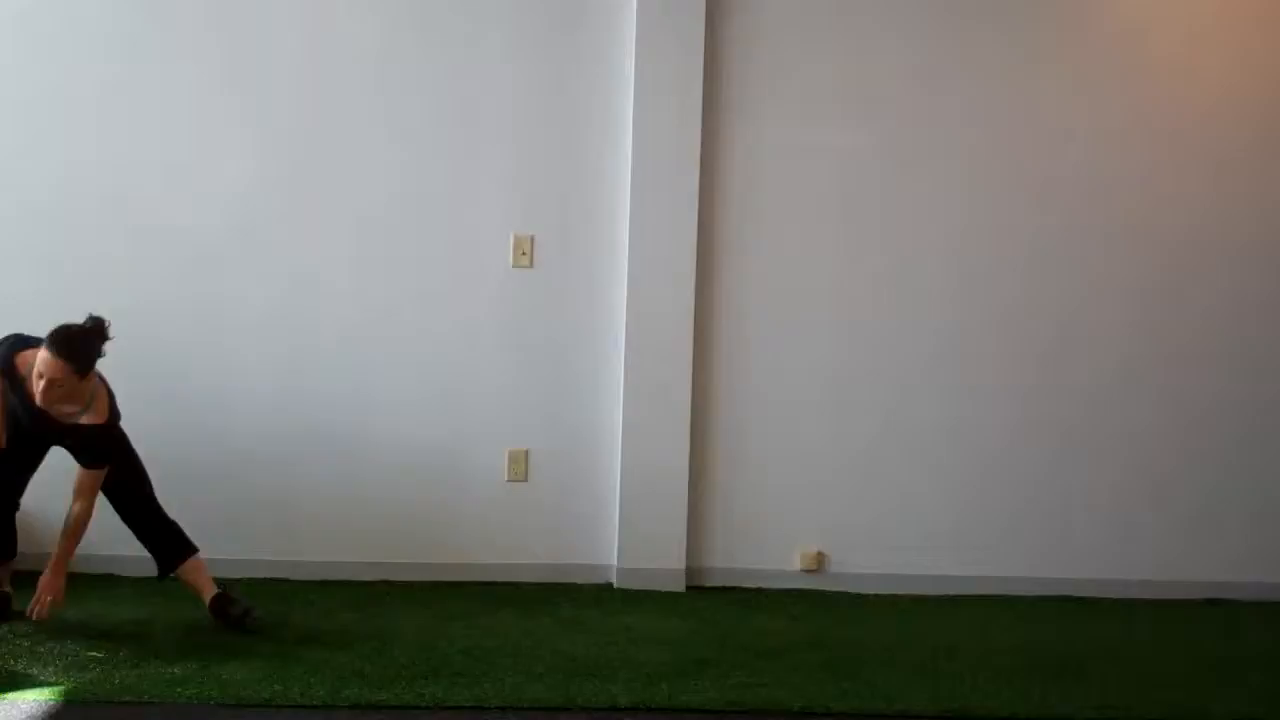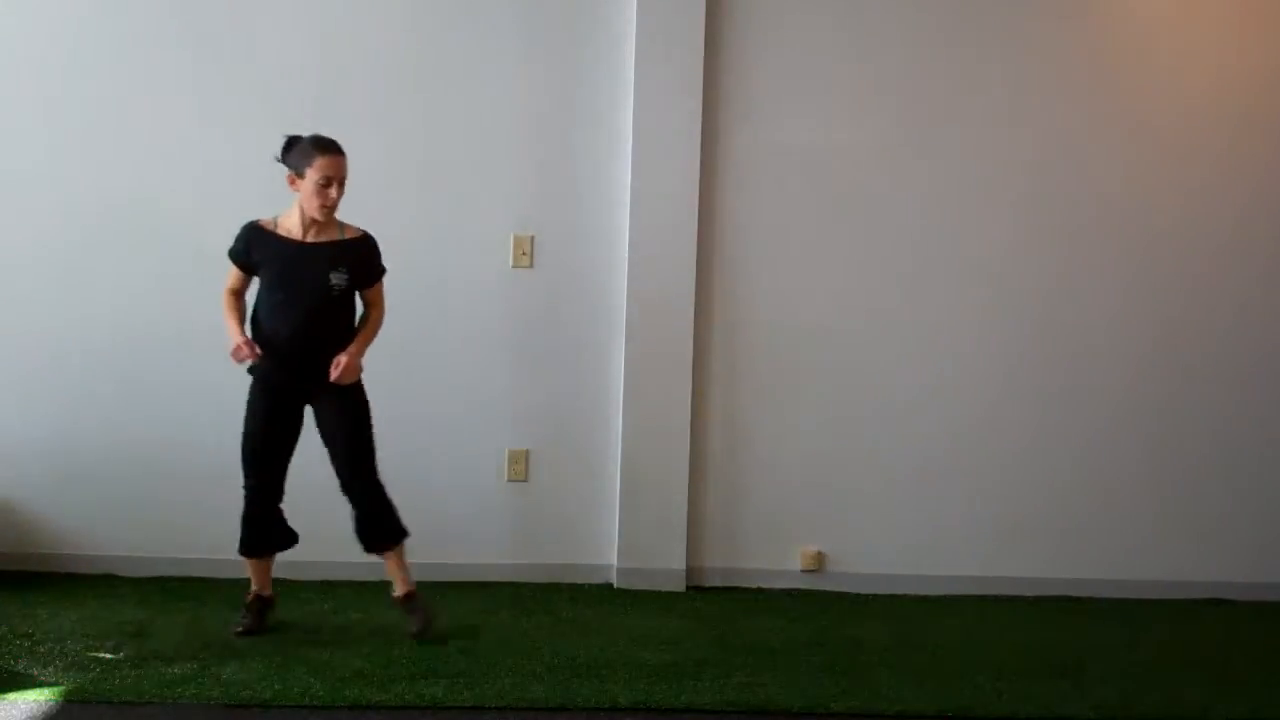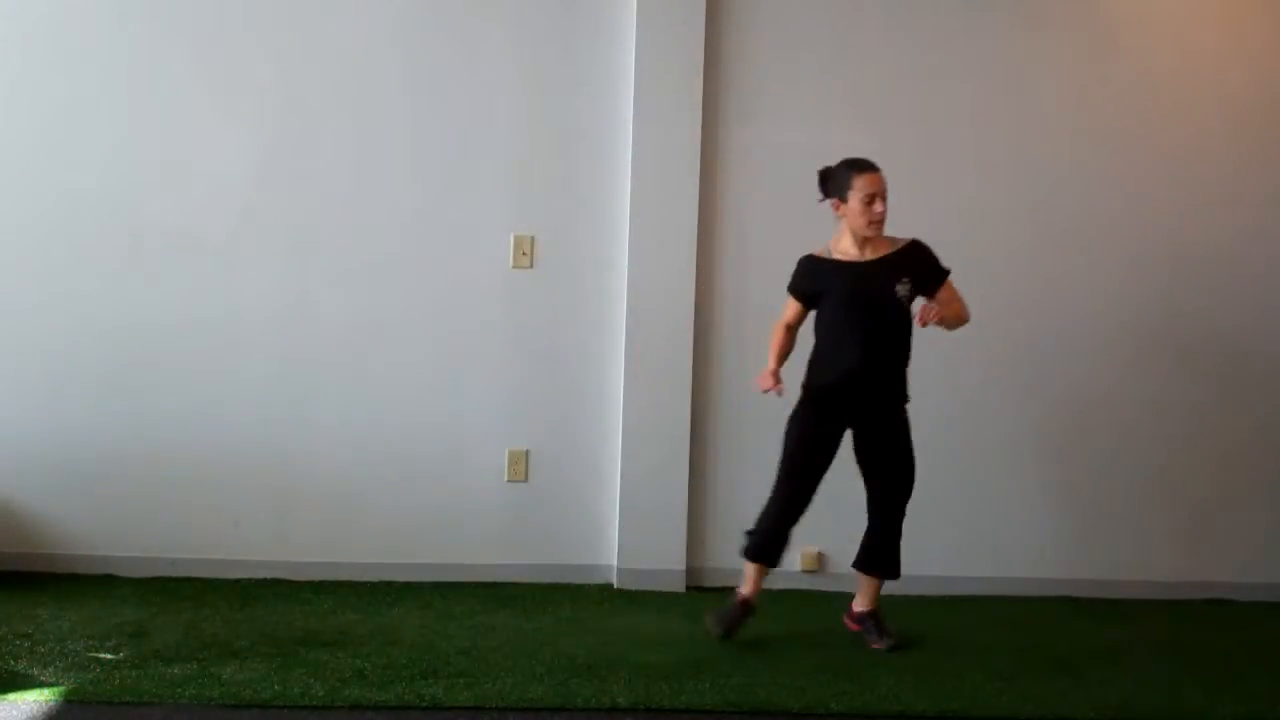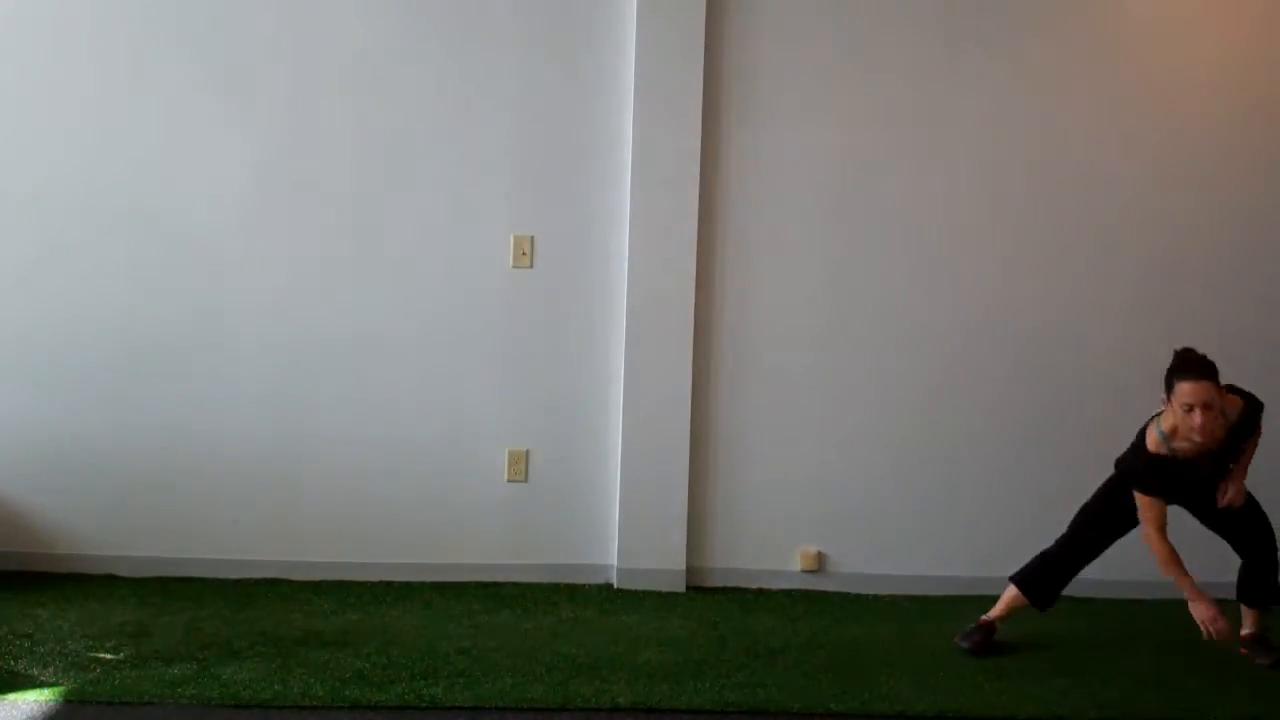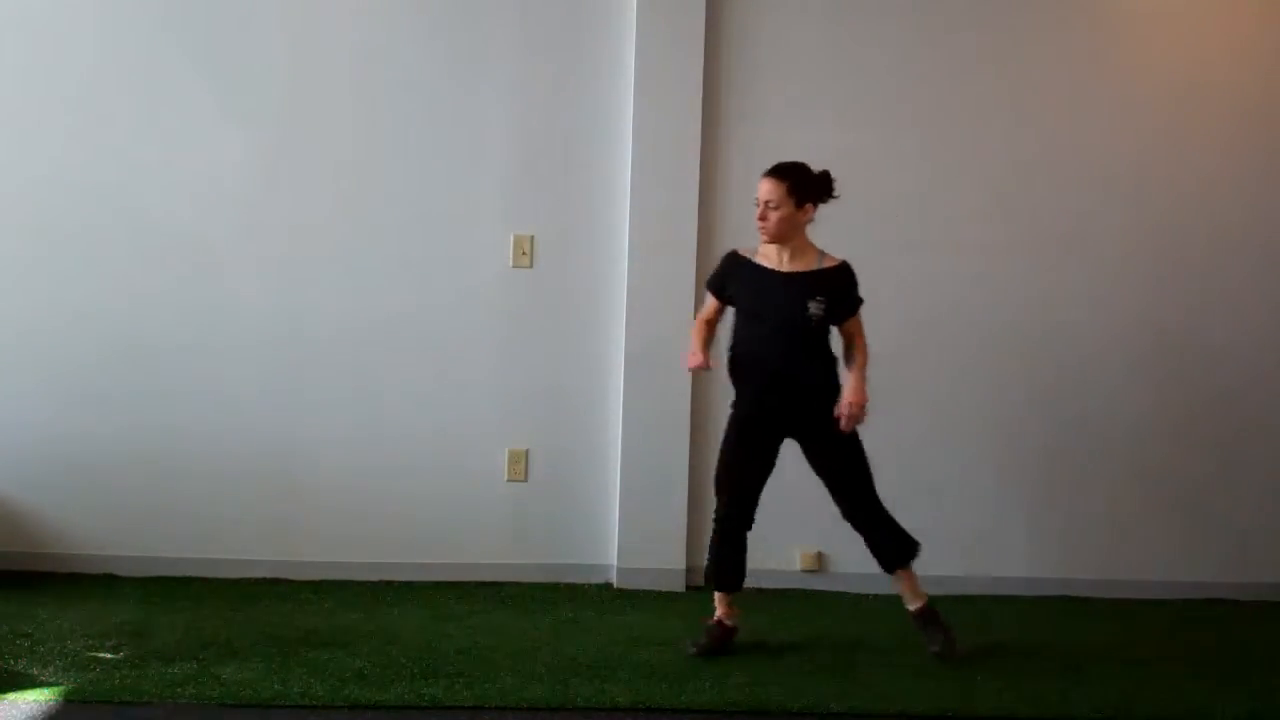
dt=1s
person 1, frame 1
left shoulder: (96, 418)
left elbow: (82, 503)
left wrist: (57, 570)
left hip: (87, 434)
left knee: (144, 511)
left ankle: (215, 597)
person 1, frame 2
left shoulder: (357, 246)
right shoulder: (257, 236)
left elbow: (374, 308)
right elbow: (232, 292)
left wrist: (355, 350)
right wrist: (238, 334)
left hip: (333, 380)
right hip: (274, 377)
left knee: (359, 481)
right knee: (261, 487)
left ankle: (404, 591)
right ankle: (260, 593)
person 1, frame 3
left shoulder: (911, 256)
right shoulder: (816, 267)
left elbow: (959, 312)
right elbow: (787, 324)
left wrist: (936, 314)
right wrist: (771, 367)
left hip: (884, 401)
right hip: (824, 397)
left knee: (889, 502)
right knee: (789, 498)
left ankle: (864, 608)
right ankle: (746, 595)
person 1, frame 4
left shoulder: (1242, 408)
right shoulder: (1155, 448)
right elbow: (1152, 532)
left wrist: (1238, 474)
right wrist: (1195, 598)
left hip: (1208, 482)
right hip: (1140, 482)
right knee: (1072, 548)
left ankle: (1251, 633)
right ankle: (990, 621)
person 1, frame 5
left shoulder: (834, 274)
right shoulder: (739, 267)
left elbow: (855, 339)
right elbow: (705, 319)
left wrist: (856, 384)
right wrist: (698, 350)
left hip: (820, 406)
right hip: (757, 405)
left knee: (864, 509)
right knee: (732, 508)
left ankle: (920, 607)
right ankle: (723, 619)
